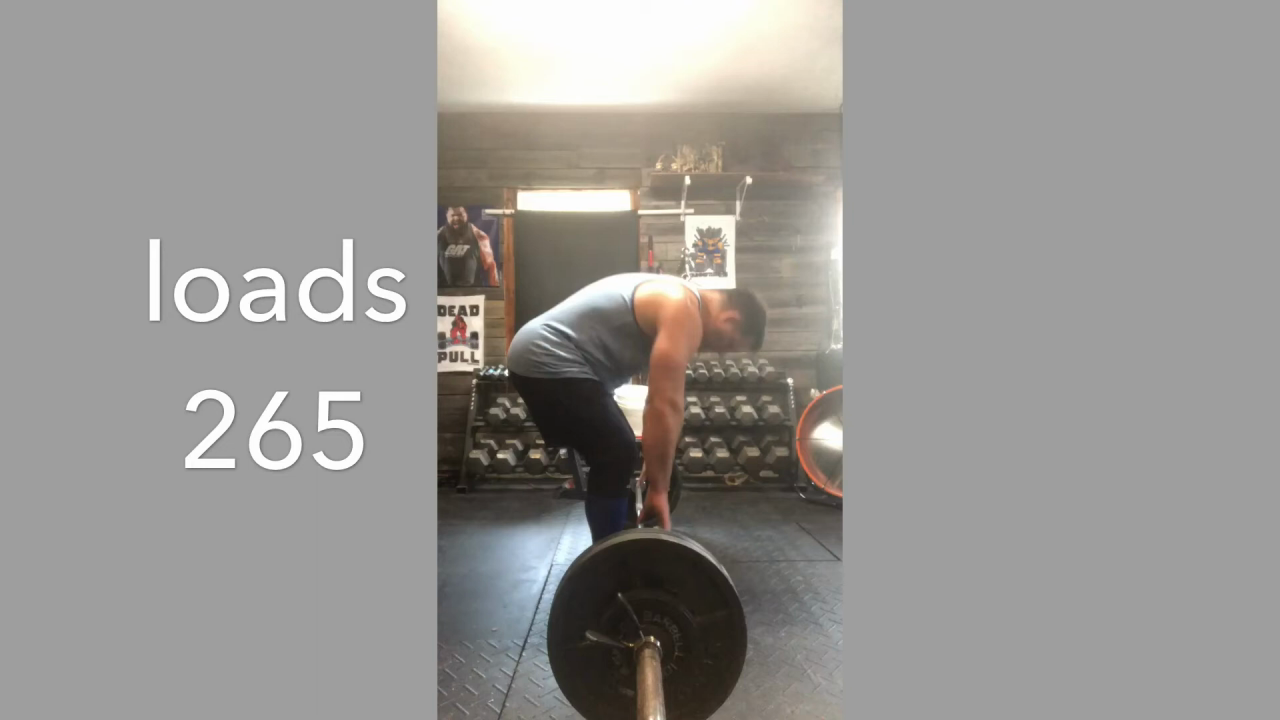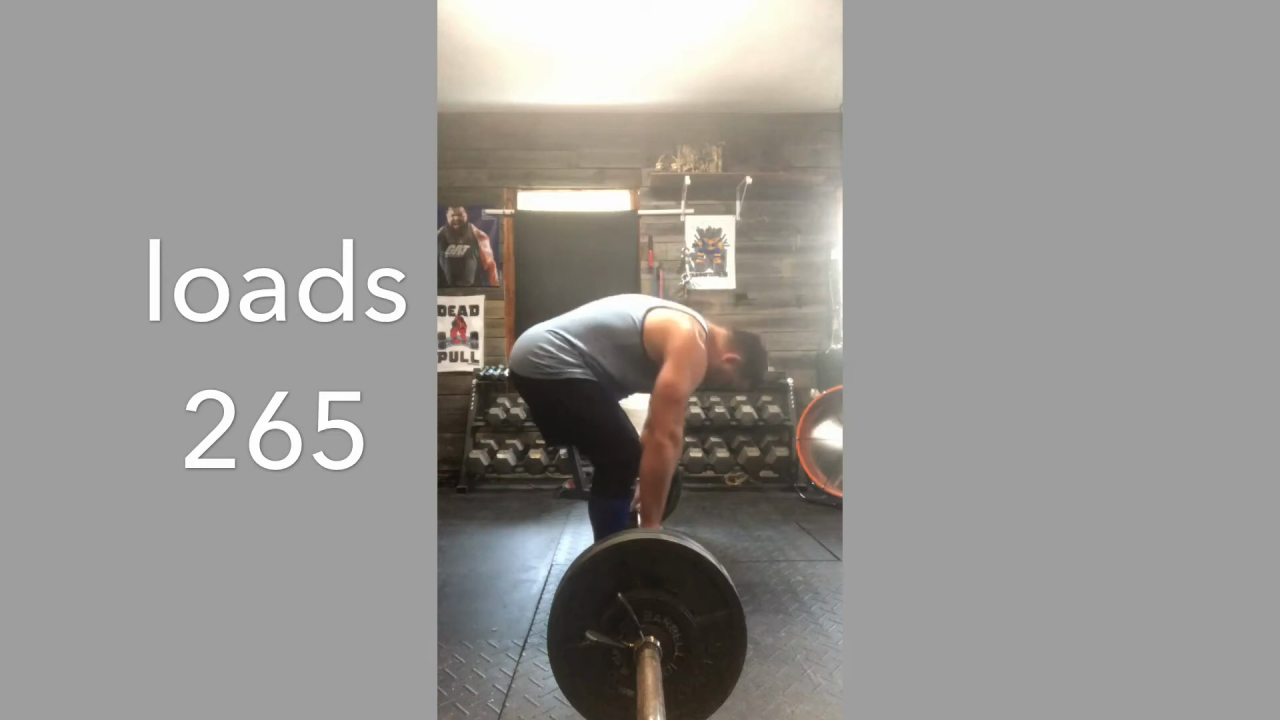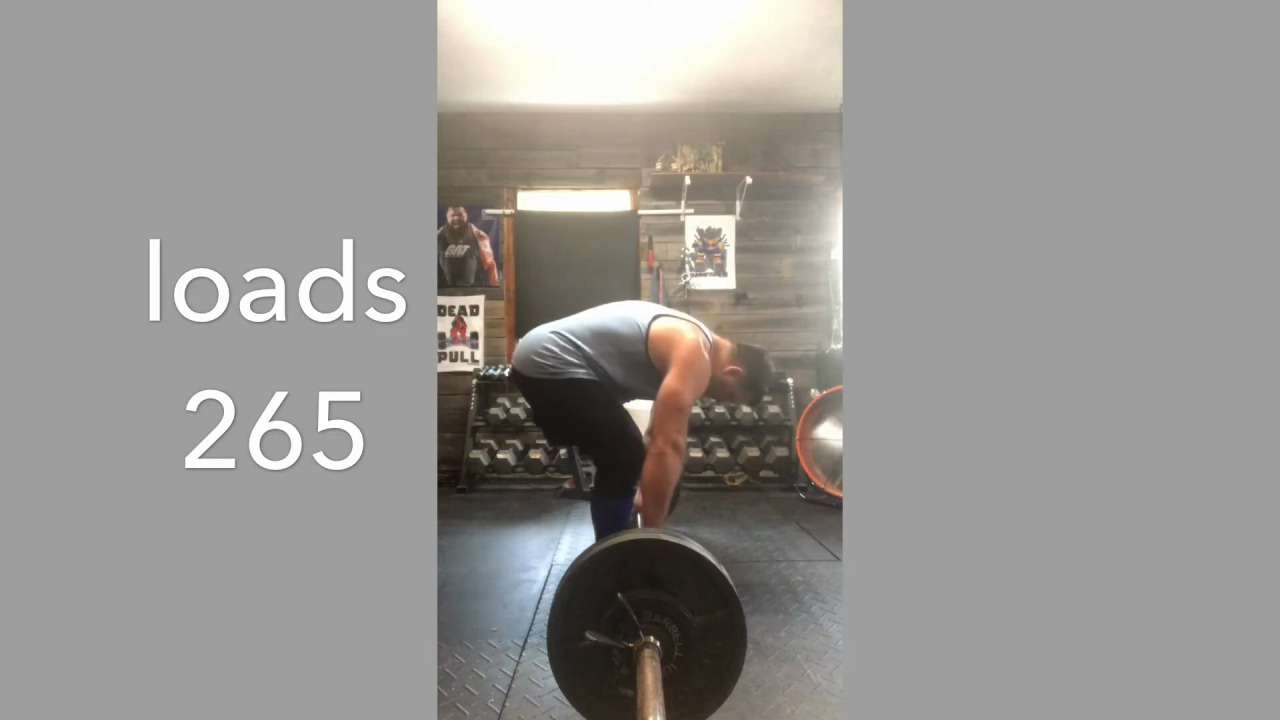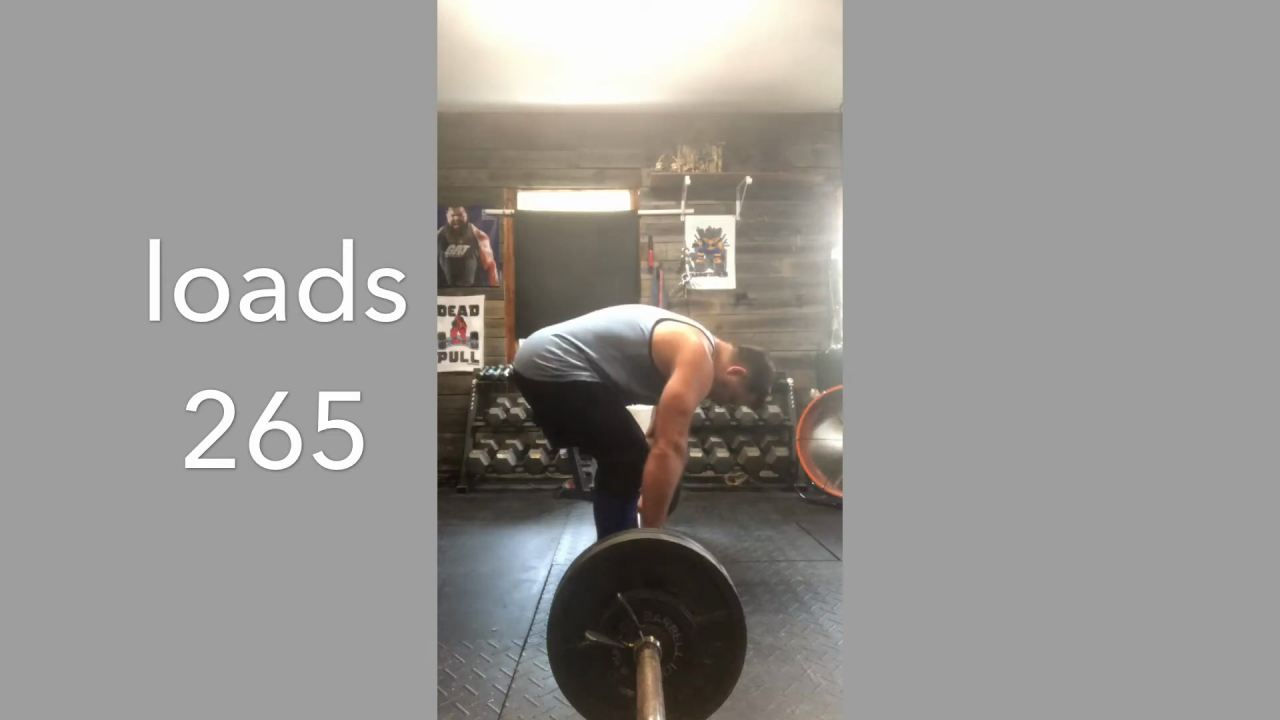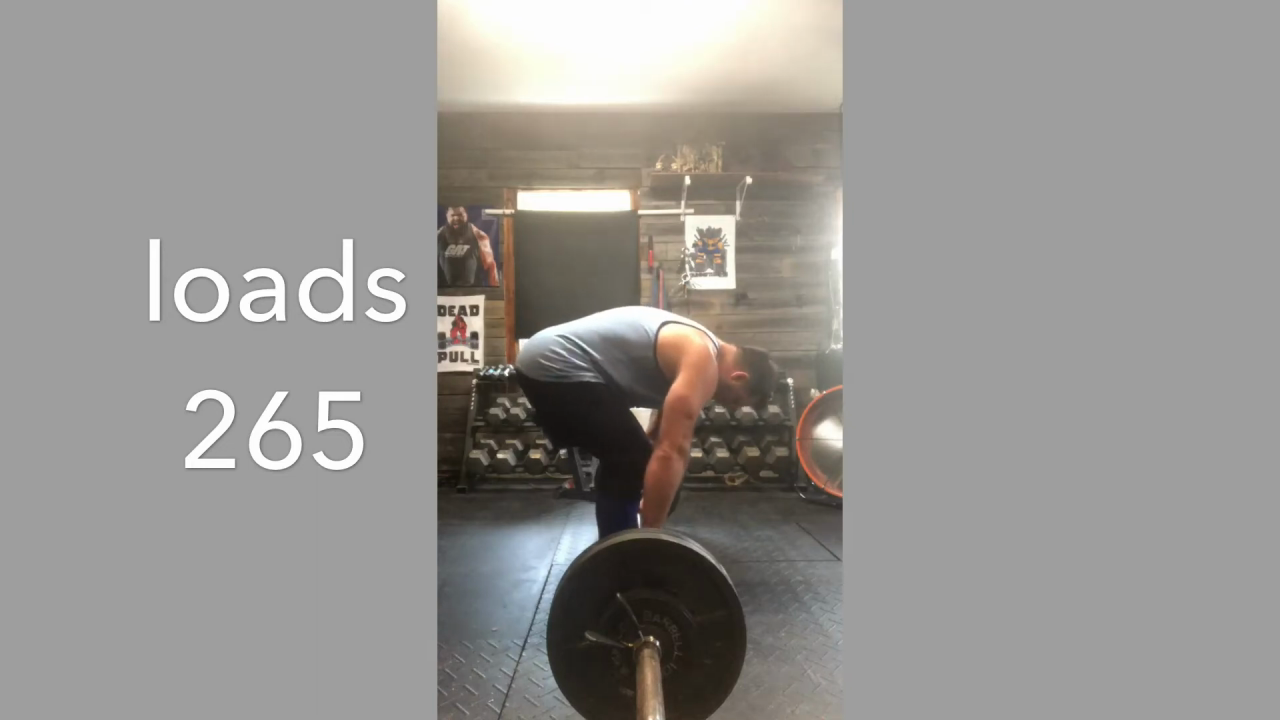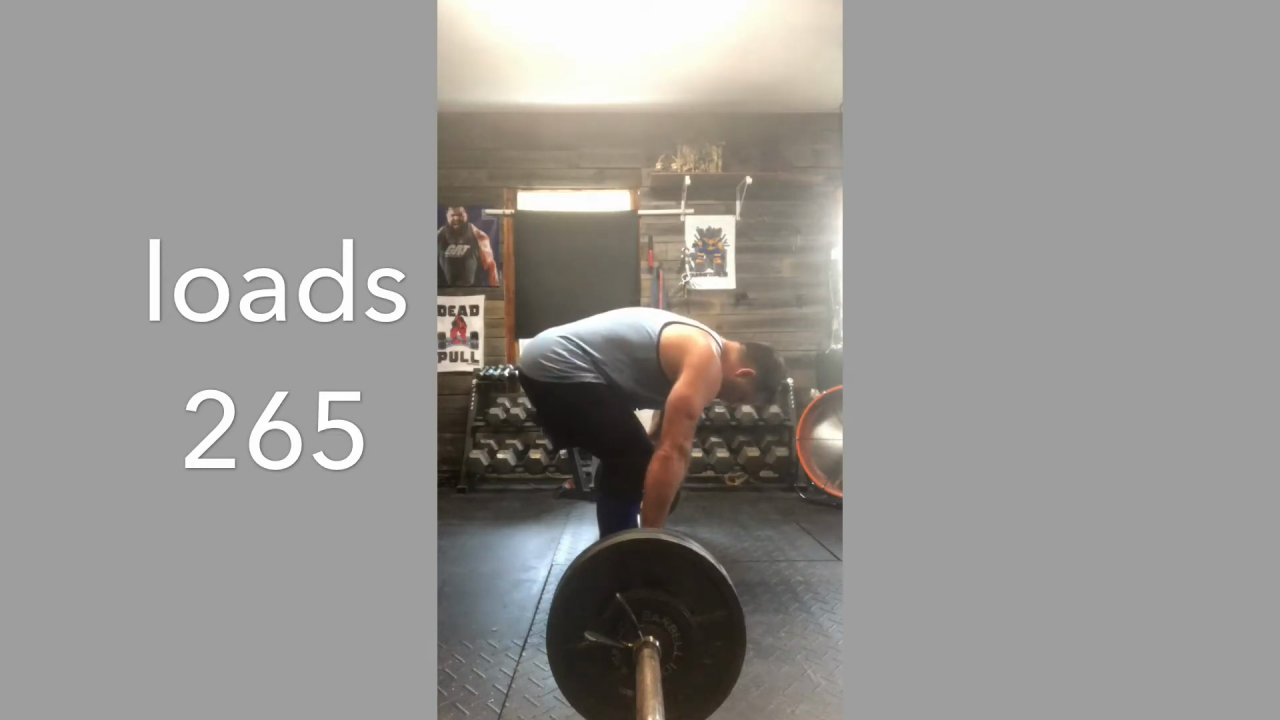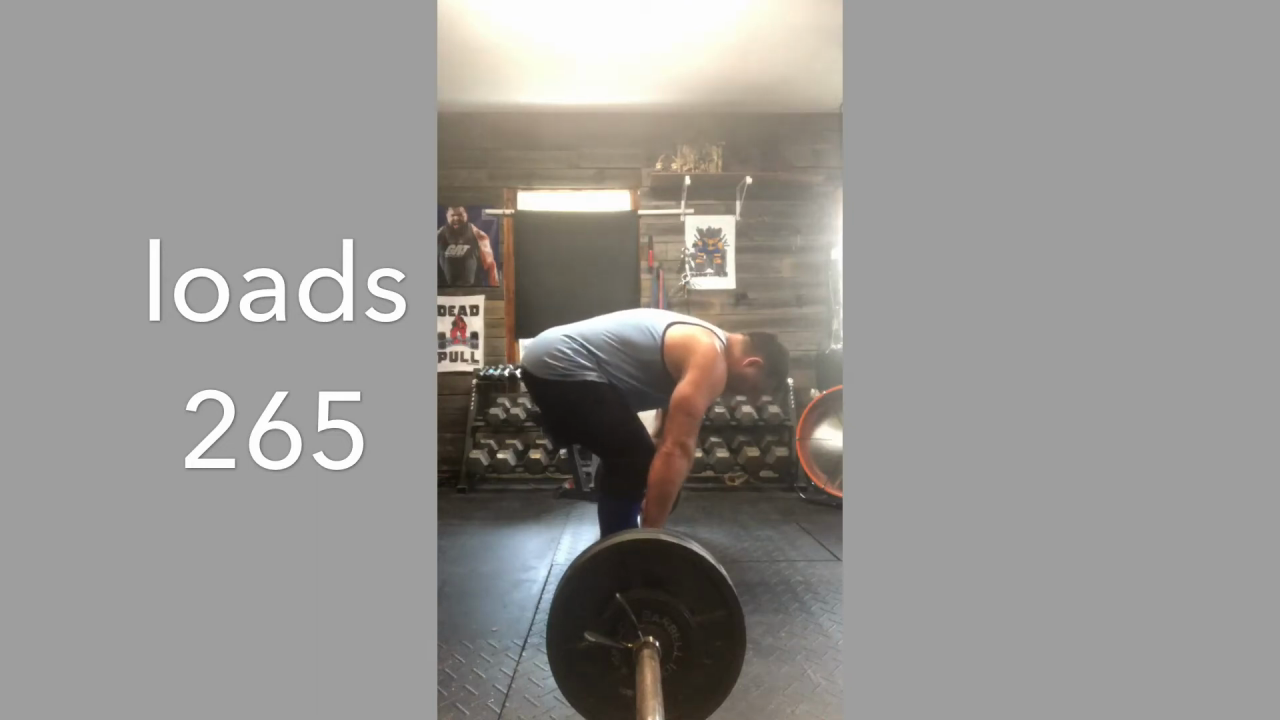
dt=0.3s
person 1, frame 1
left shoulder: (681, 302)
right shoulder: (685, 311)
left elbow: (660, 402)
right elbow: (665, 406)
left wrist: (653, 466)
right wrist: (658, 491)
left hip: (537, 354)
right hip: (546, 360)
left knee: (615, 454)
right knee: (616, 457)
person 1, frame 2
left shoulder: (688, 331)
right shoulder: (691, 345)
left elbow: (656, 428)
right elbow: (666, 437)
left wrist: (646, 487)
right wrist: (651, 521)
left hip: (537, 357)
right hip: (547, 364)
left knee: (618, 457)
right knee: (620, 459)
person 1, frame 3
left shoulder: (690, 340)
right shoulder: (695, 355)
left elbow: (658, 436)
right elbow: (668, 447)
left wrist: (643, 490)
left hip: (537, 357)
right hip: (550, 364)
left knee: (619, 457)
right knee: (624, 459)
person 1, frame 4
left shoulder: (693, 344)
right shoulder: (699, 359)
left elbow: (660, 439)
right elbow: (669, 449)
left wrist: (643, 494)
left hip: (539, 359)
right hip: (553, 366)
left knee: (620, 458)
right knee: (627, 460)
person 1, frame 5
left shoulder: (693, 346)
right shoulder: (703, 361)
left elbow: (660, 440)
right elbow: (672, 452)
left wrist: (646, 495)
left hip: (541, 358)
right hip: (556, 367)
left knee: (621, 458)
right knee: (631, 461)
person 1, frame 6
left shoulder: (700, 345)
right shoulder: (706, 362)
left elbow: (663, 442)
right elbow: (673, 451)
left hip: (543, 360)
right hip: (558, 368)
left knee: (624, 458)
right knee: (633, 461)
person 1, frame 7
left shoulder: (700, 342)
right shoulder: (710, 358)
left elbow: (667, 439)
right elbow: (677, 449)
right wrist: (651, 532)
left hip: (547, 358)
right hip: (561, 366)
left knee: (624, 459)
right knee: (634, 461)
